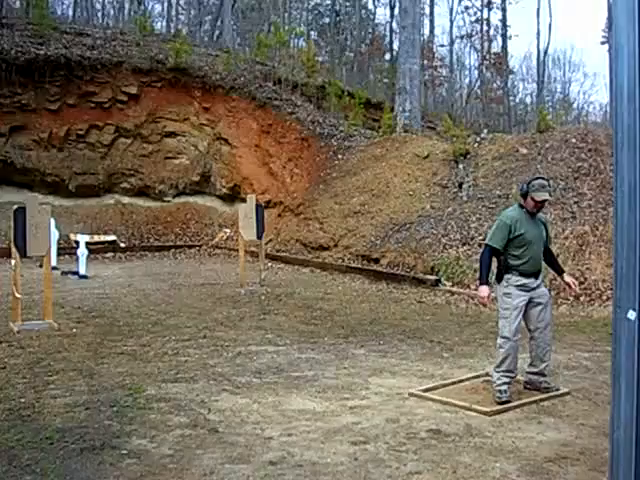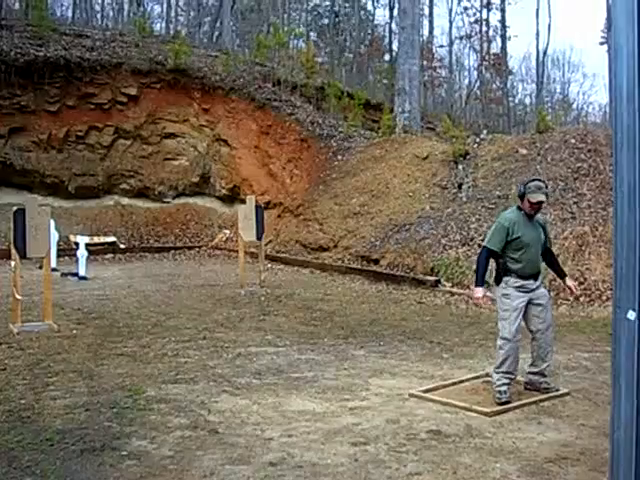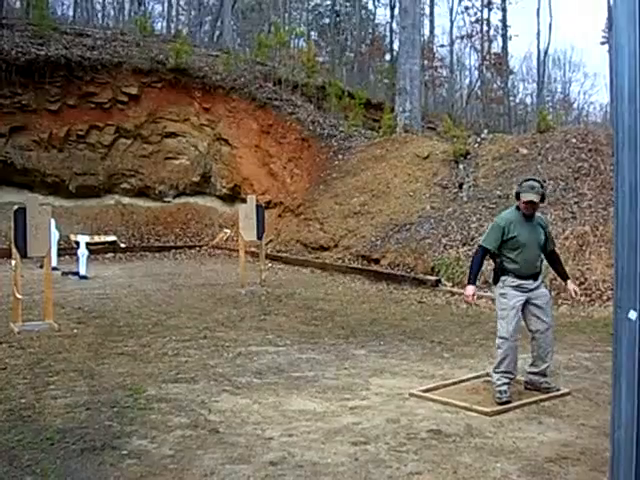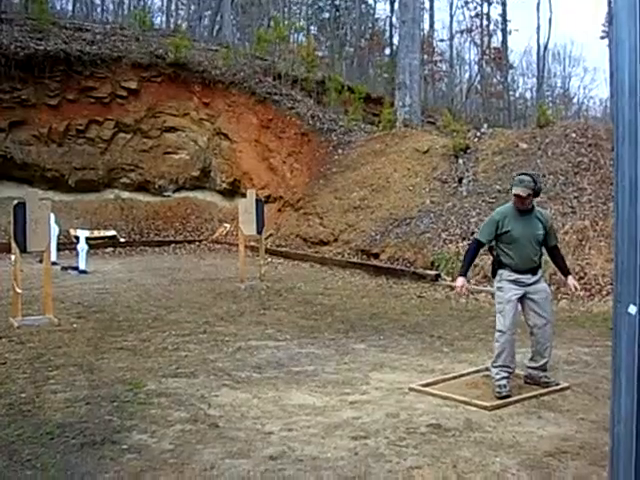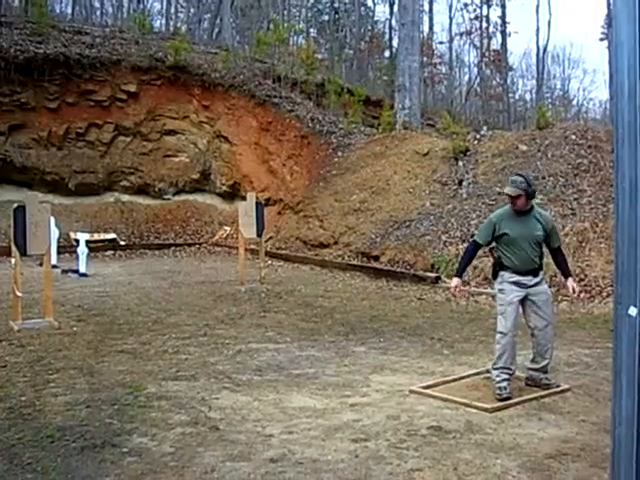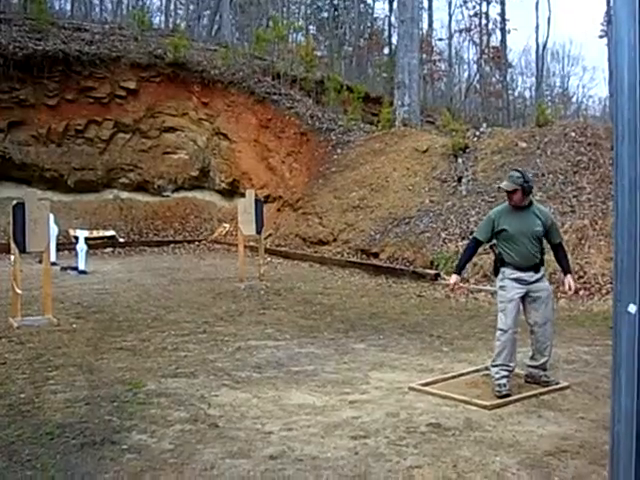
dt=0.1s
person 1, frame 1
left shoulder: (541, 221)
right shoulder: (509, 218)
right elbow: (488, 251)
left wrist: (562, 274)
right wrist: (483, 283)
left hip: (536, 283)
right hip: (512, 284)
left knee: (542, 330)
right knee: (509, 334)
left ankle: (535, 376)
right ankle: (502, 383)
person 1, frame 2
left shoulder: (540, 223)
right shoulder: (507, 221)
left elbow: (546, 252)
right elbow: (486, 253)
left wrist: (563, 277)
right wrist: (479, 285)
left hip: (536, 284)
right hip: (511, 285)
left knee: (543, 331)
right knee: (509, 336)
left ankle: (536, 377)
right ankle: (501, 383)
person 1, frame 3
left shoulder: (542, 223)
right shoulder: (504, 221)
left elbow: (550, 253)
right elbow: (482, 251)
left wrist: (567, 279)
right wrist: (471, 283)
left hip: (536, 284)
right hip: (510, 285)
left knee: (544, 331)
right knee: (507, 336)
left ankle: (536, 376)
right ankle: (502, 383)
person 1, frame 4
left shoulder: (543, 217)
right shoulder: (500, 215)
left elbow: (552, 248)
right elbow: (476, 244)
left wrist: (567, 274)
right wrist: (463, 275)
left hip: (535, 279)
right hip: (508, 279)
left knee: (543, 326)
right knee: (505, 330)
left ankle: (536, 371)
right ankle: (501, 377)
person 1, frame 5
left shoulder: (543, 218)
right shoulder: (498, 218)
left elbow: (556, 250)
right elbow: (475, 245)
left wrist: (568, 276)
right wrist: (459, 275)
left hip: (536, 280)
right hip: (509, 281)
left knee: (543, 329)
right knee: (506, 331)
left ankle: (537, 373)
right ankle: (501, 379)
person 1, frame 6
left shoulder: (543, 214)
right shoulder: (497, 215)
left elbow: (557, 245)
right elbow: (475, 243)
left wrist: (567, 273)
right wrist: (457, 272)
left hip: (537, 276)
right hip: (510, 277)
left knee: (543, 326)
right knee: (506, 328)
left ankle: (536, 370)
right ankle: (500, 376)
